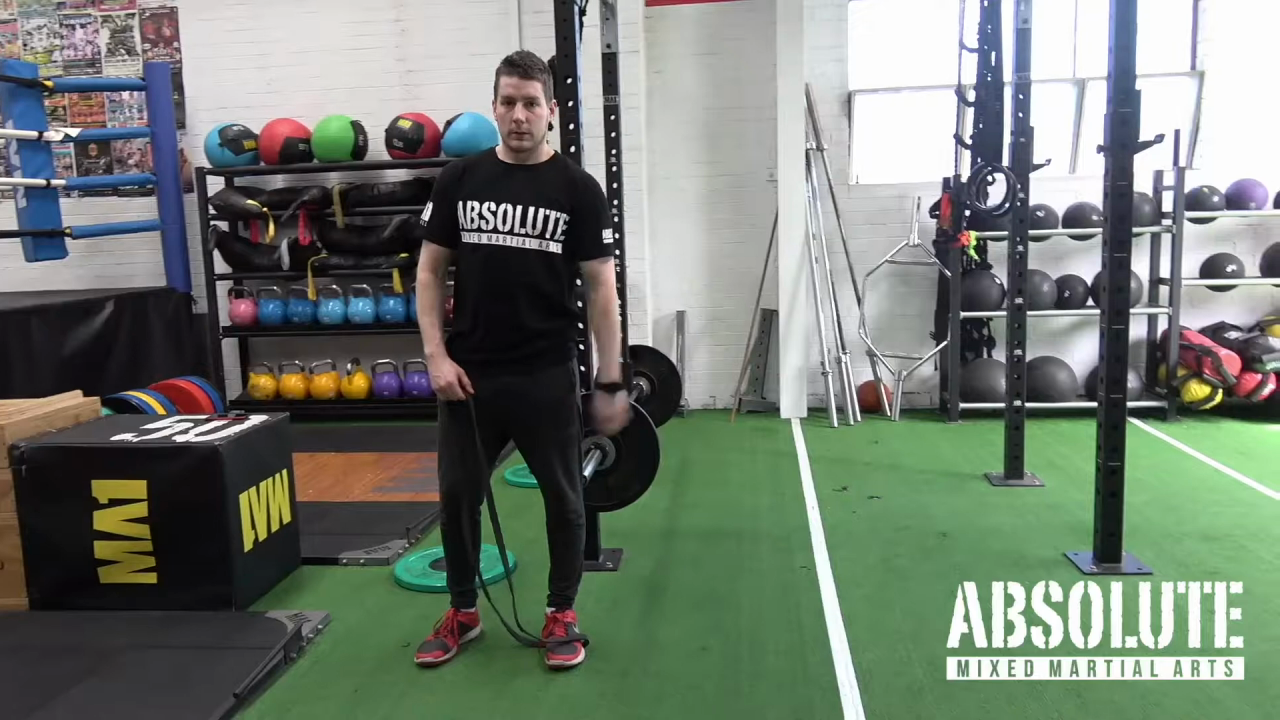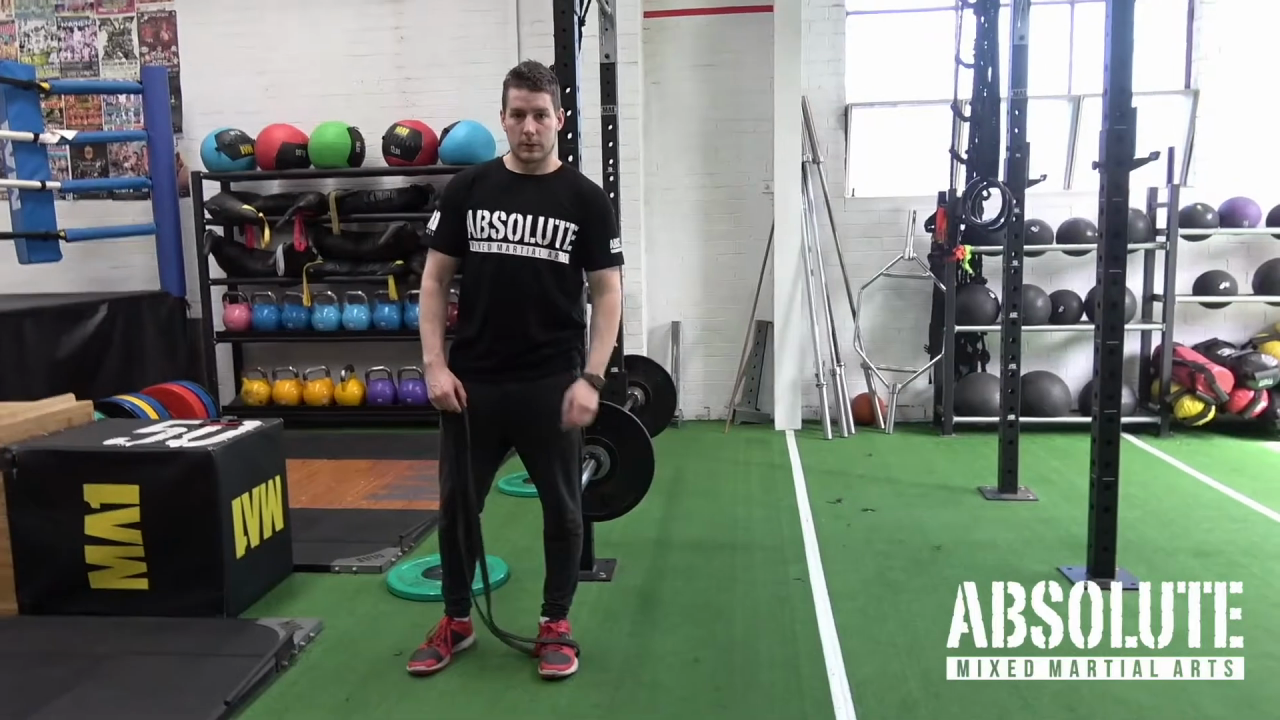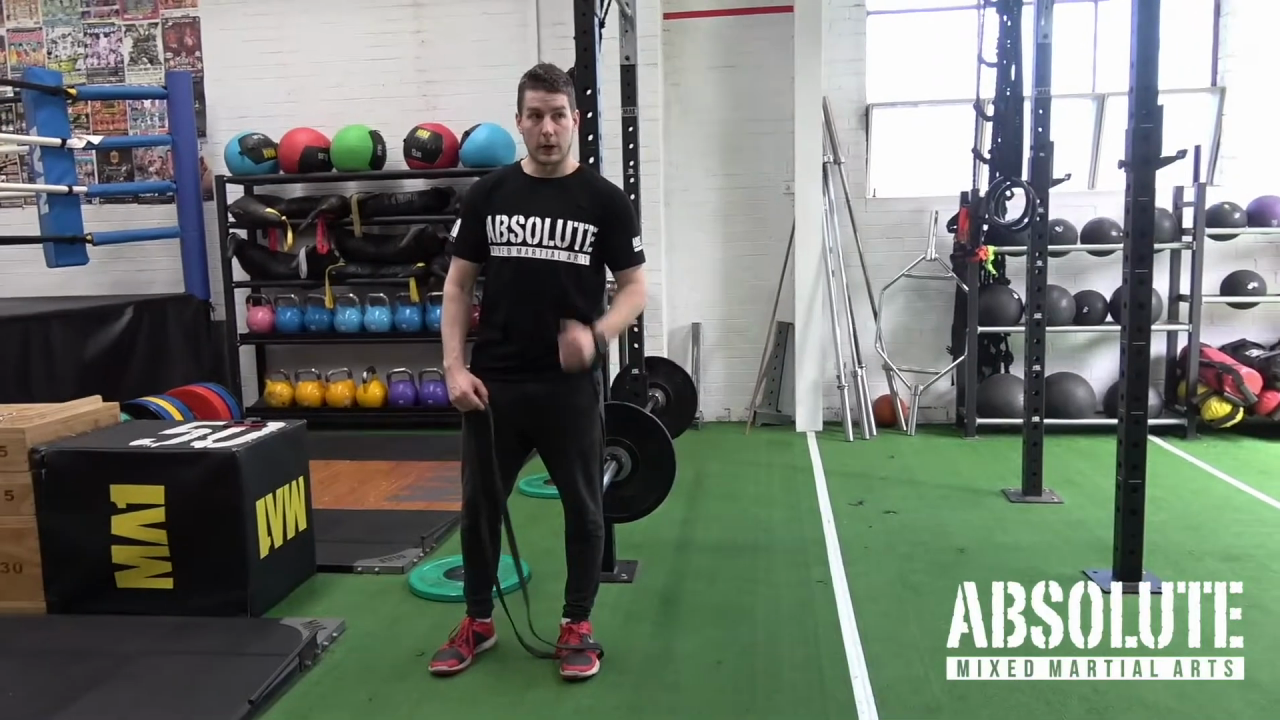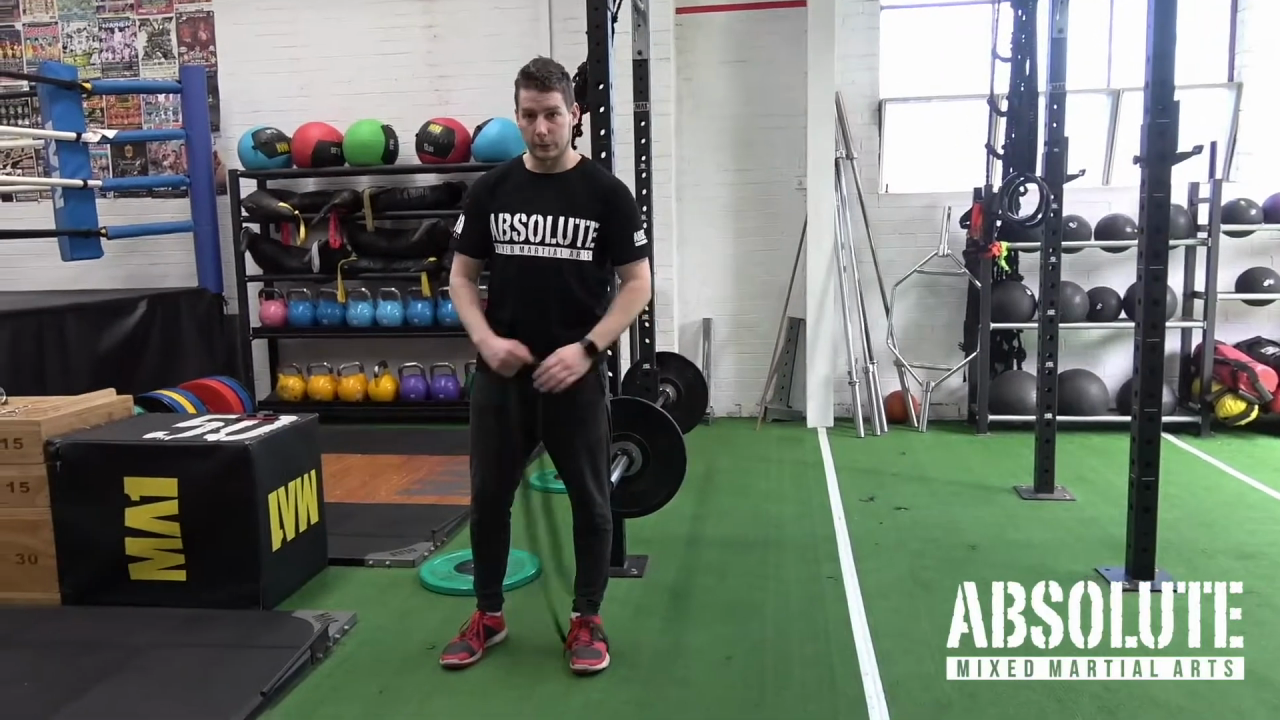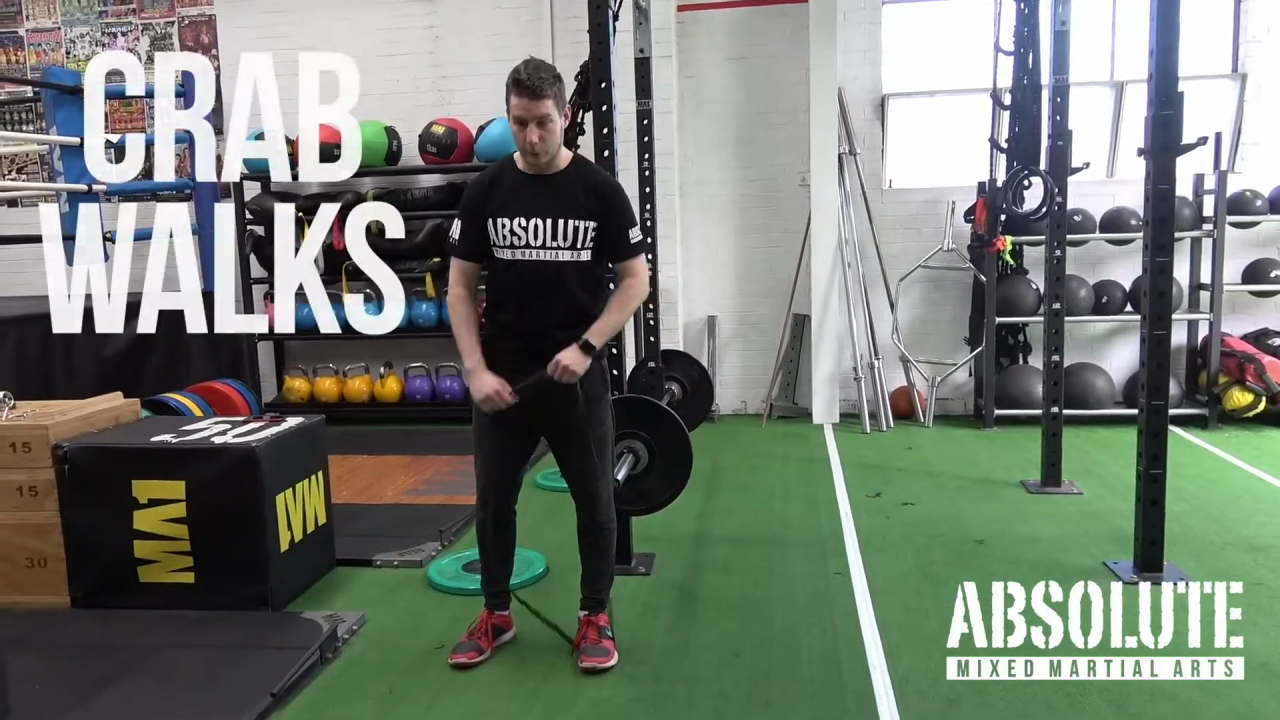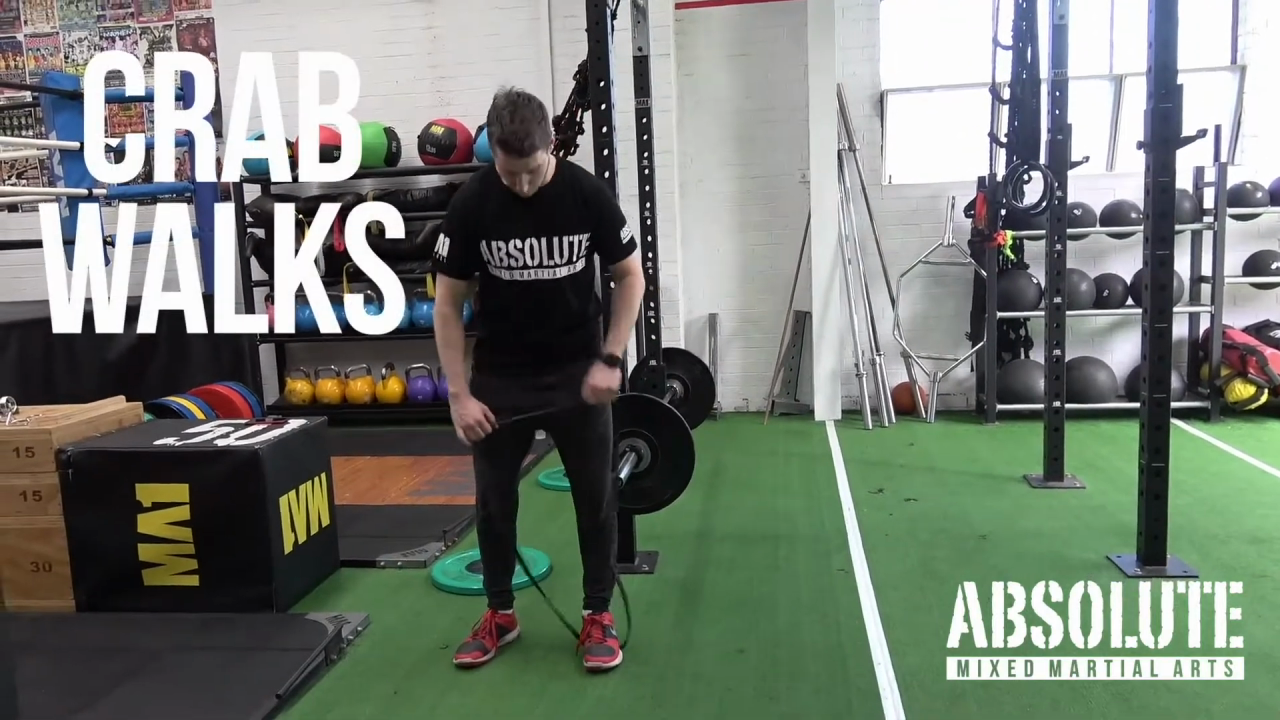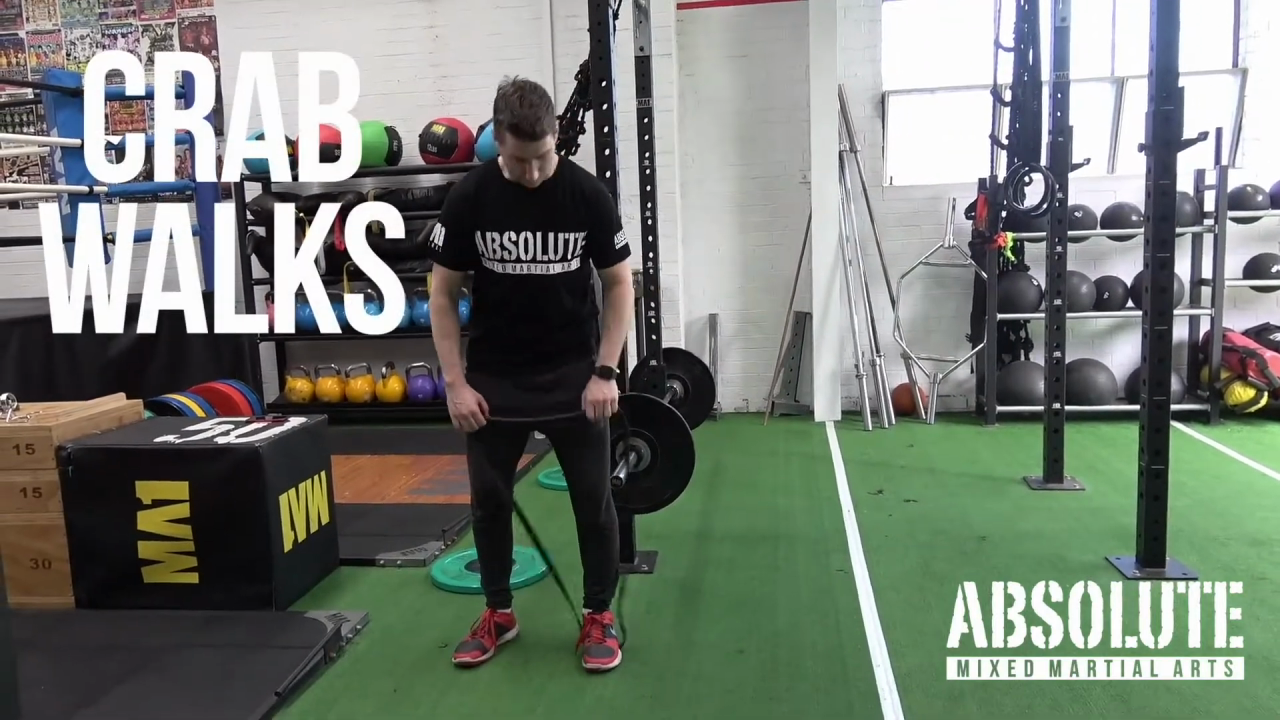
dt=0.5s
person 1, frame 1
left shoulder: (577, 188)
right shoulder: (459, 179)
left elbow: (602, 286)
right elbow: (430, 271)
left wrist: (611, 382)
right wrist: (436, 354)
left hip: (547, 376)
right hip: (469, 373)
left knee: (562, 498)
right knee: (457, 495)
left ankle: (561, 614)
right ankle: (462, 613)
person 1, frame 2
left shoulder: (586, 199)
right shoulder: (467, 189)
left elbow: (607, 292)
right elbow: (435, 279)
left wrist: (592, 378)
right wrist: (435, 364)
left hip: (551, 385)
right hip: (473, 382)
left knee: (561, 507)
right knee: (457, 503)
left ankle: (555, 623)
right ankle: (456, 622)
person 1, frame 3
left shoulder: (604, 200)
right shoulder: (487, 194)
left elbow: (634, 286)
right elbow: (458, 284)
left wrist: (597, 334)
right wrist: (454, 365)
left hip: (571, 385)
right hip: (494, 384)
left knee: (582, 508)
right knee: (480, 505)
left ankle: (577, 624)
right ankle: (477, 622)
person 1, frame 4
left shoulder: (605, 193)
right shoulder: (490, 190)
left elbow: (637, 283)
right elbow: (462, 276)
left wrist: (587, 349)
right wrist: (485, 339)
left hip: (575, 379)
right hip: (500, 377)
left knee: (589, 502)
right knee: (488, 499)
left ankle: (586, 618)
right ankle: (487, 616)
person 1, frame 5
left shoulder: (600, 190)
right shoulder: (485, 190)
left elbow: (634, 279)
right elbow: (460, 285)
left wrist: (586, 347)
right wrist: (475, 369)
left hip: (577, 377)
right hip: (503, 379)
left knee: (594, 501)
right knee: (493, 500)
left ankle: (594, 617)
right ankle: (496, 615)
person 1, frame 6
left shoulder: (589, 194)
right shoulder: (470, 205)
left elbow: (629, 275)
right elbow: (448, 302)
left wrist: (610, 360)
right wrist: (460, 394)
left hip: (577, 374)
right hip: (499, 378)
left knee: (595, 497)
right knee: (493, 498)
left ankle: (598, 616)
right ankle: (499, 613)
person 1, frame 7
left shoulder: (588, 194)
right shoulder: (470, 197)
left elbow: (618, 284)
right elbow: (443, 293)
left wrist: (606, 372)
right wrist: (455, 381)
left hip: (572, 374)
right hip: (494, 378)
left knee: (592, 498)
right knee: (489, 498)
left ankle: (598, 615)
right ankle: (498, 613)
